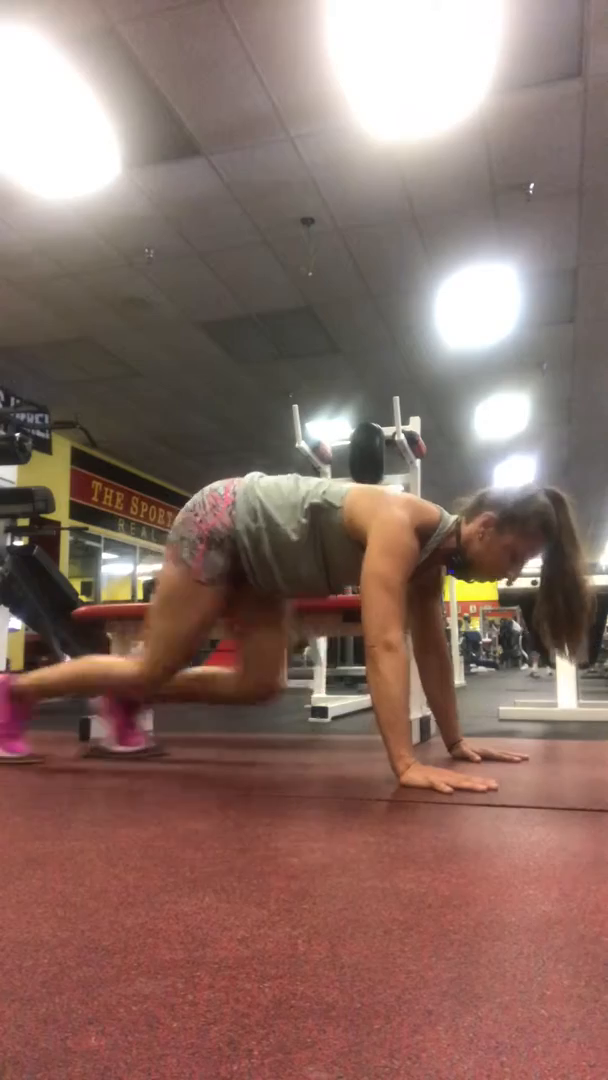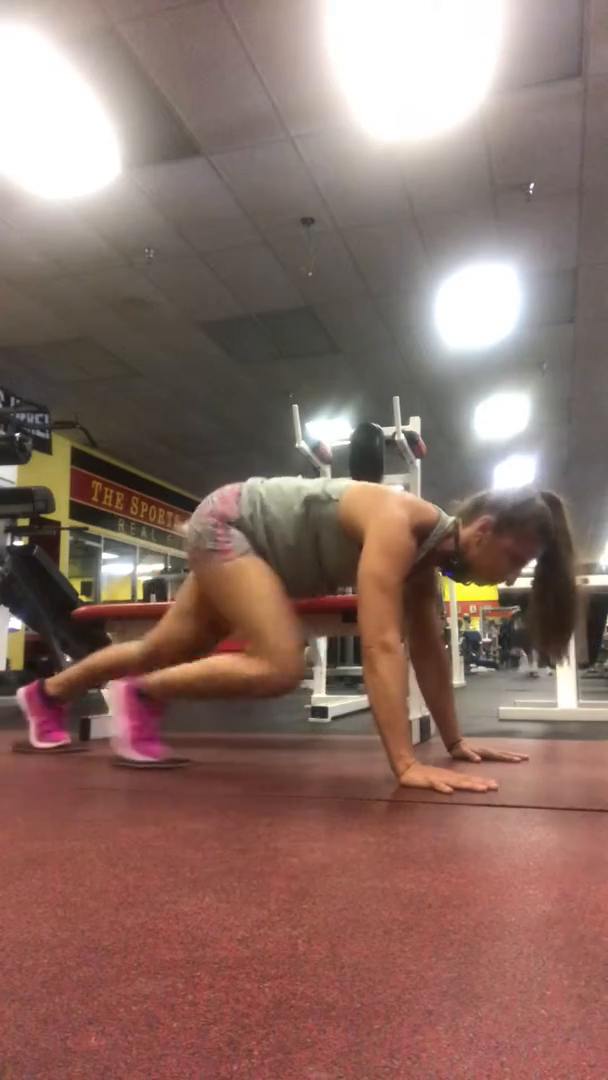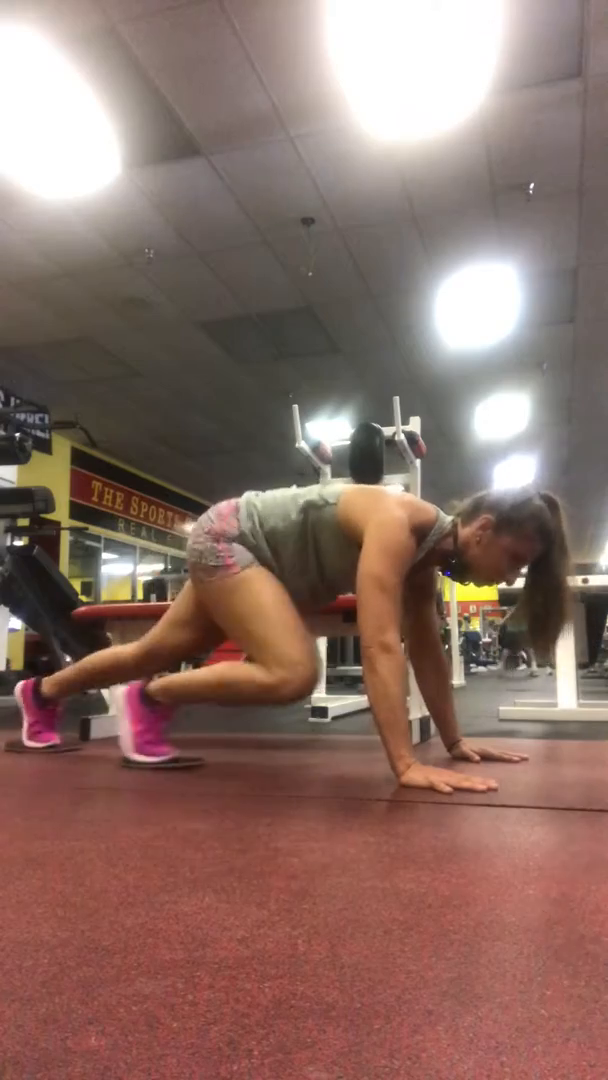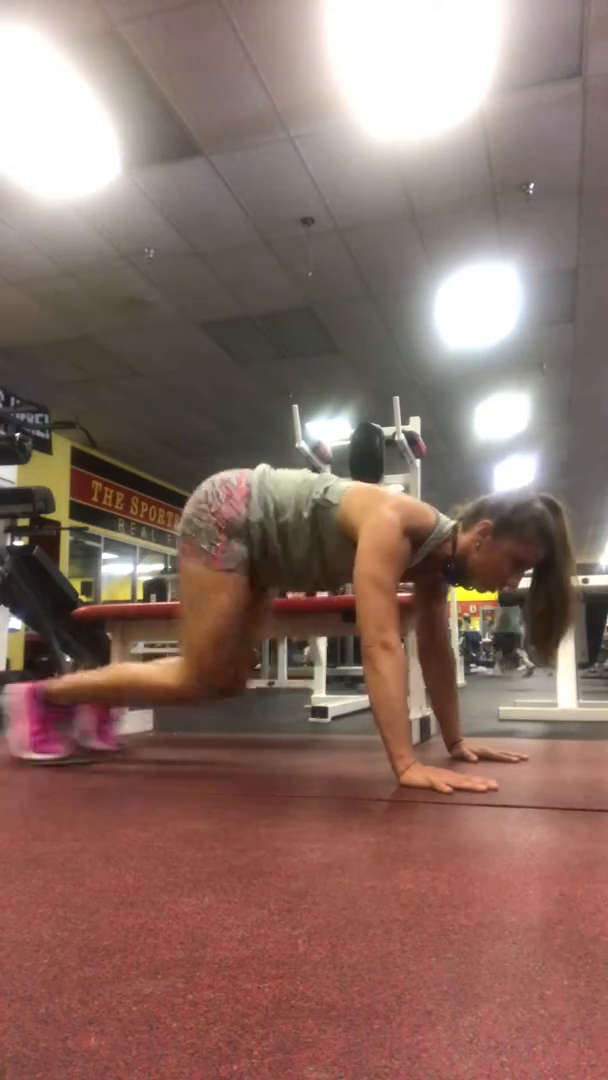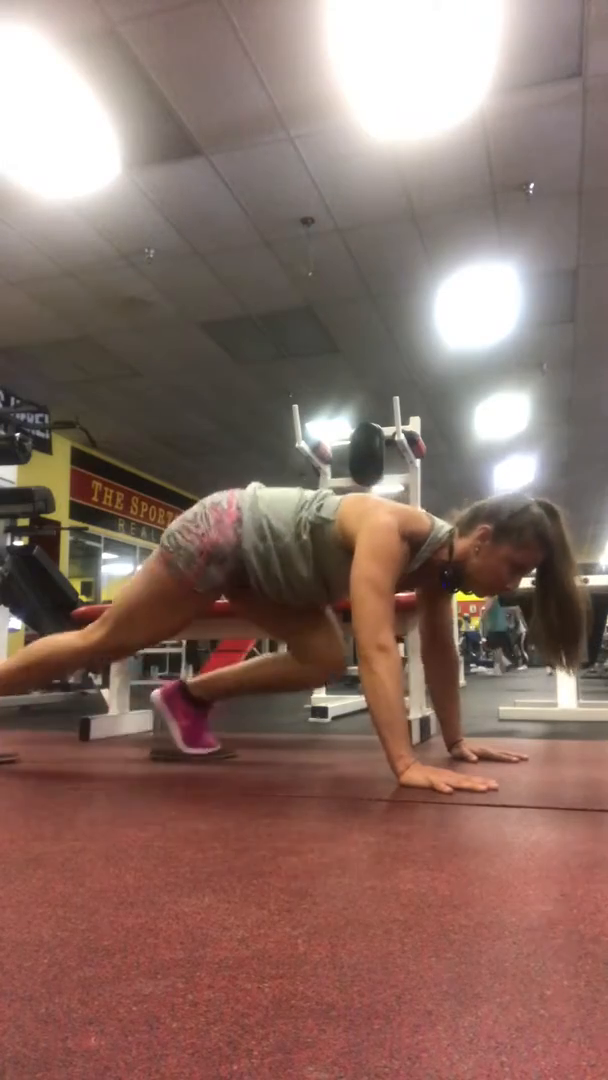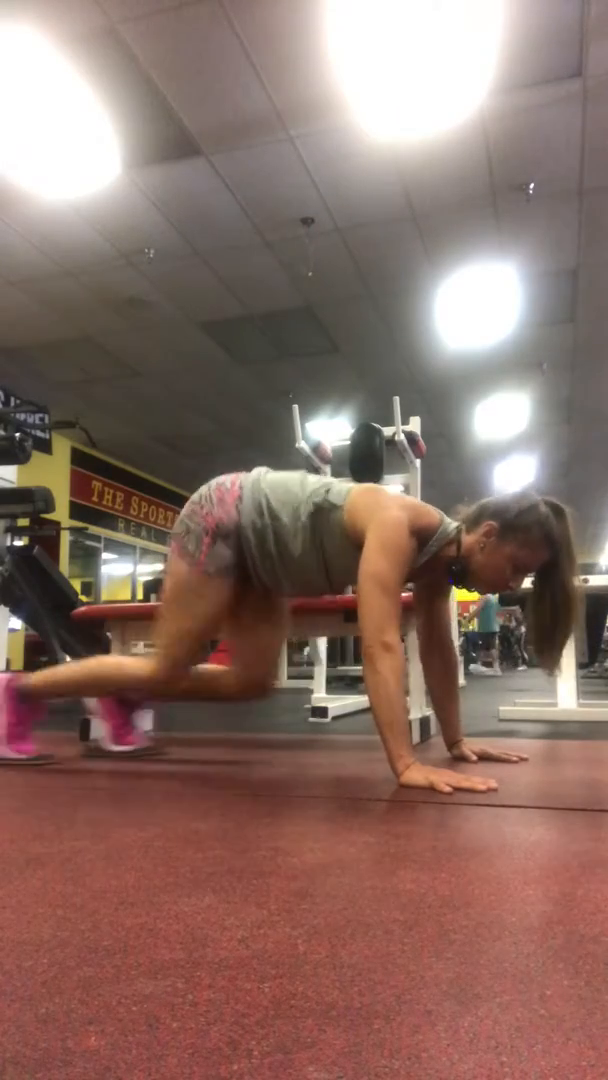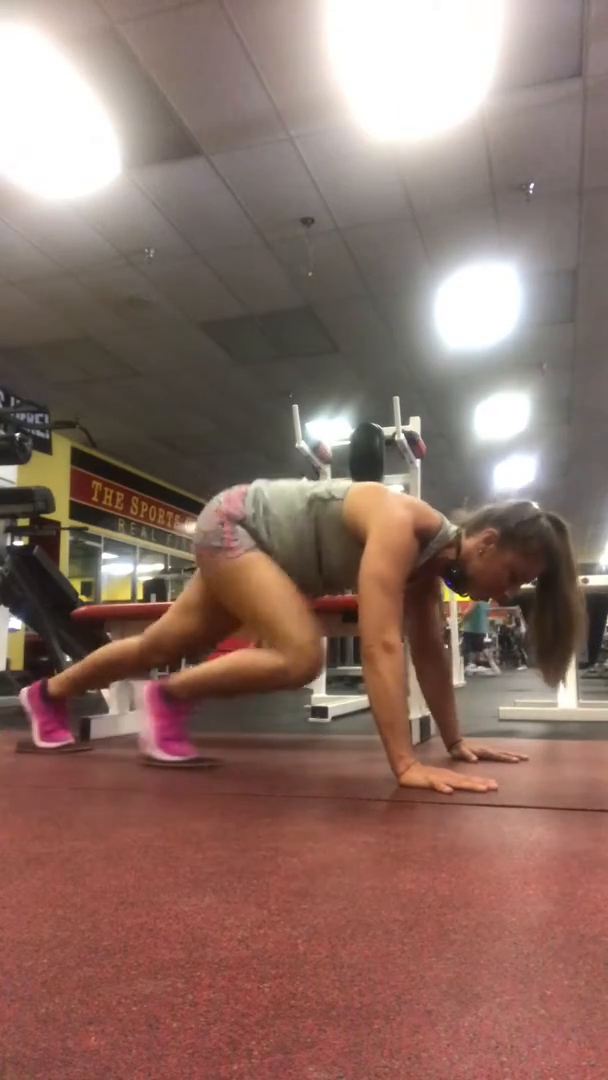
dt=0.2s
person 1, frame 1
left shoulder: (432, 549)
right shoulder: (400, 525)
left elbow: (430, 648)
right elbow: (384, 647)
left wrist: (455, 742)
right wrist: (406, 764)
left hip: (251, 549)
right hip: (219, 524)
left knee: (259, 685)
right knee: (147, 673)
left ankle: (125, 703)
person 1, frame 2
left shoulder: (429, 551)
right shoulder: (399, 526)
left elbow: (427, 648)
right elbow: (381, 645)
left wrist: (453, 742)
right wrist: (406, 765)
left hip: (249, 542)
right hip: (226, 523)
left knee: (156, 652)
right knee: (281, 668)
left ankle: (45, 697)
right ankle: (142, 696)
person 1, frame 3
left shoulder: (428, 550)
right shoulder: (396, 526)
left elbow: (425, 648)
right elbow: (381, 647)
left wrist: (454, 741)
right wrist: (406, 765)
left hip: (248, 553)
right hip: (225, 537)
left knee: (148, 654)
right knee: (290, 675)
left ankle: (40, 695)
right ankle: (148, 701)
person 1, frame 4
left shoulder: (435, 552)
right shoulder: (393, 527)
left elbow: (435, 648)
right elbow: (381, 647)
left wrist: (455, 742)
right wrist: (406, 765)
left hip: (251, 537)
right hip: (226, 514)
left knee: (226, 677)
right knee: (198, 679)
left ankle: (80, 697)
person 1, frame 5
left shoulder: (437, 560)
right shoulder: (390, 533)
left elbow: (439, 653)
right elbow: (377, 648)
left wrist: (456, 742)
right wrist: (406, 764)
left hip: (254, 555)
right hip: (217, 535)
left knee: (324, 662)
right knee: (103, 644)
left ankle: (187, 698)
person 1, frame 6
left shoulder: (438, 556)
right shoulder: (399, 527)
left elbow: (437, 651)
right elbow: (381, 646)
left wrist: (456, 742)
right wrist: (407, 765)
left hip: (254, 545)
right hip: (224, 519)
left knee: (249, 682)
right knee: (162, 671)
left ankle: (123, 698)
person 1, frame 7
left shoulder: (433, 558)
right shoulder: (402, 527)
left elbow: (429, 651)
right elbow: (381, 647)
left wrist: (454, 743)
right wrist: (406, 765)
left hip: (255, 544)
right hip: (231, 524)
left knee: (154, 647)
right knee: (301, 657)
left ankle: (50, 696)
right ankle: (168, 696)
